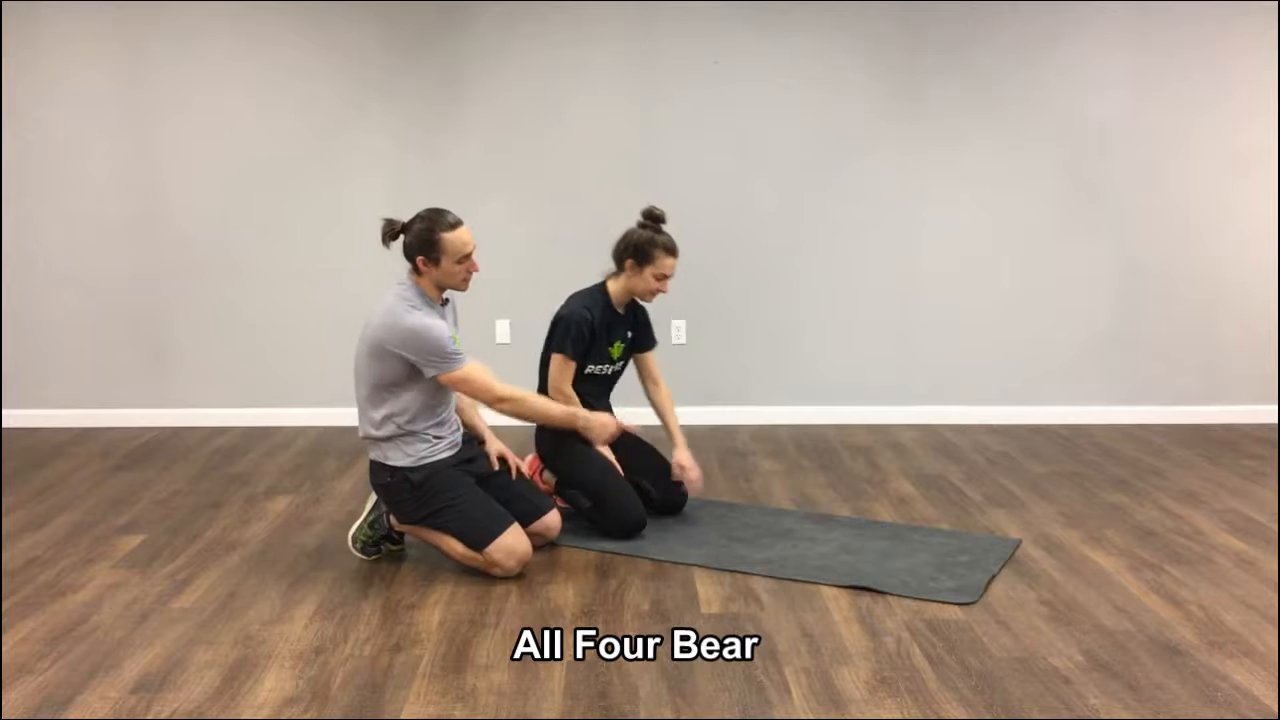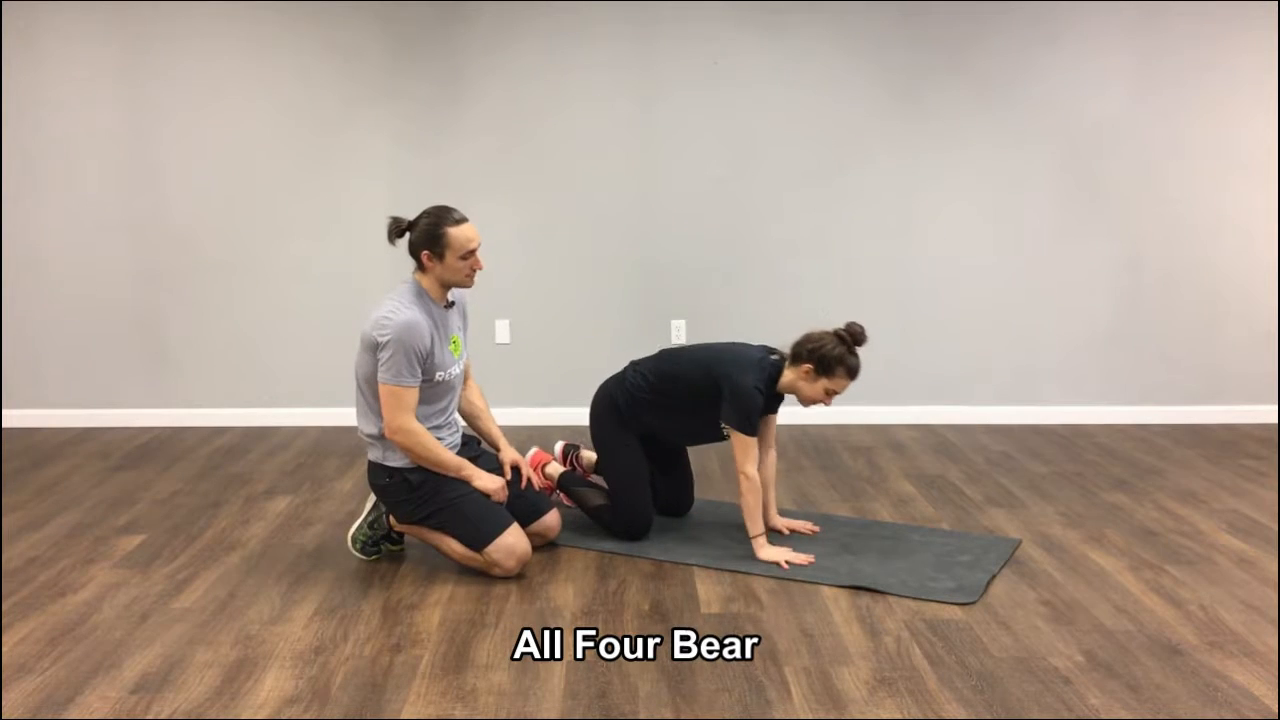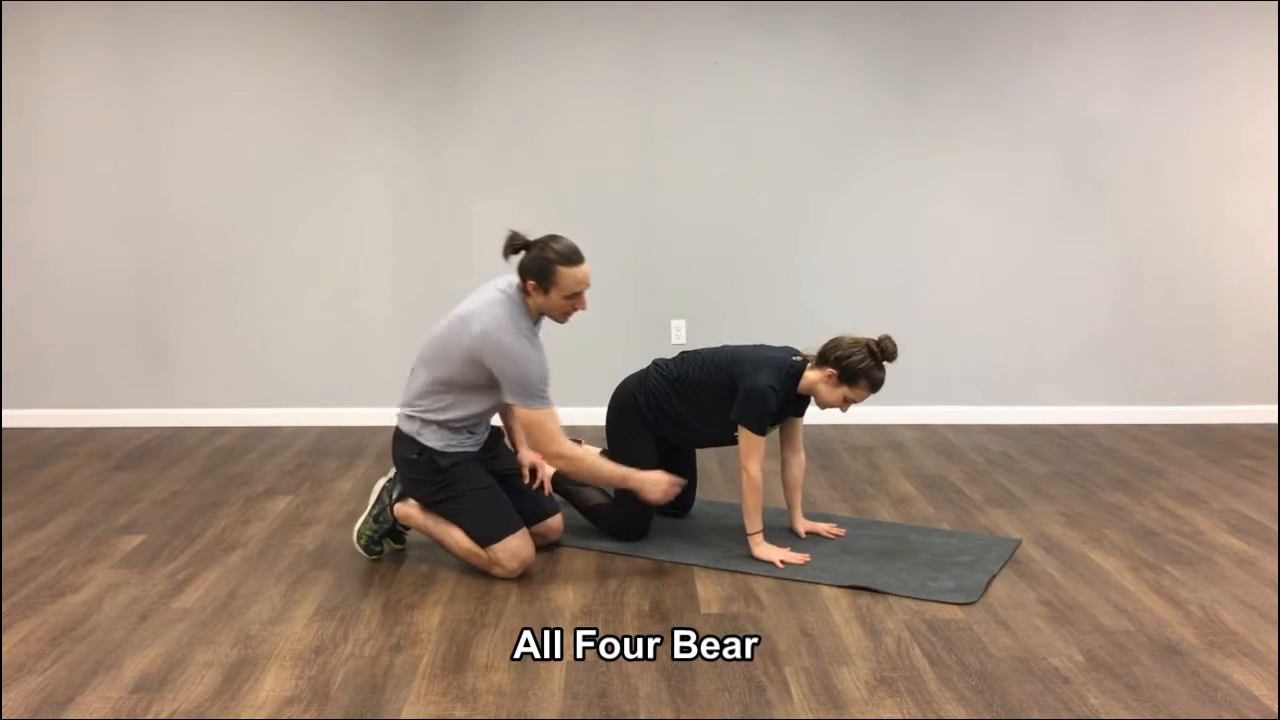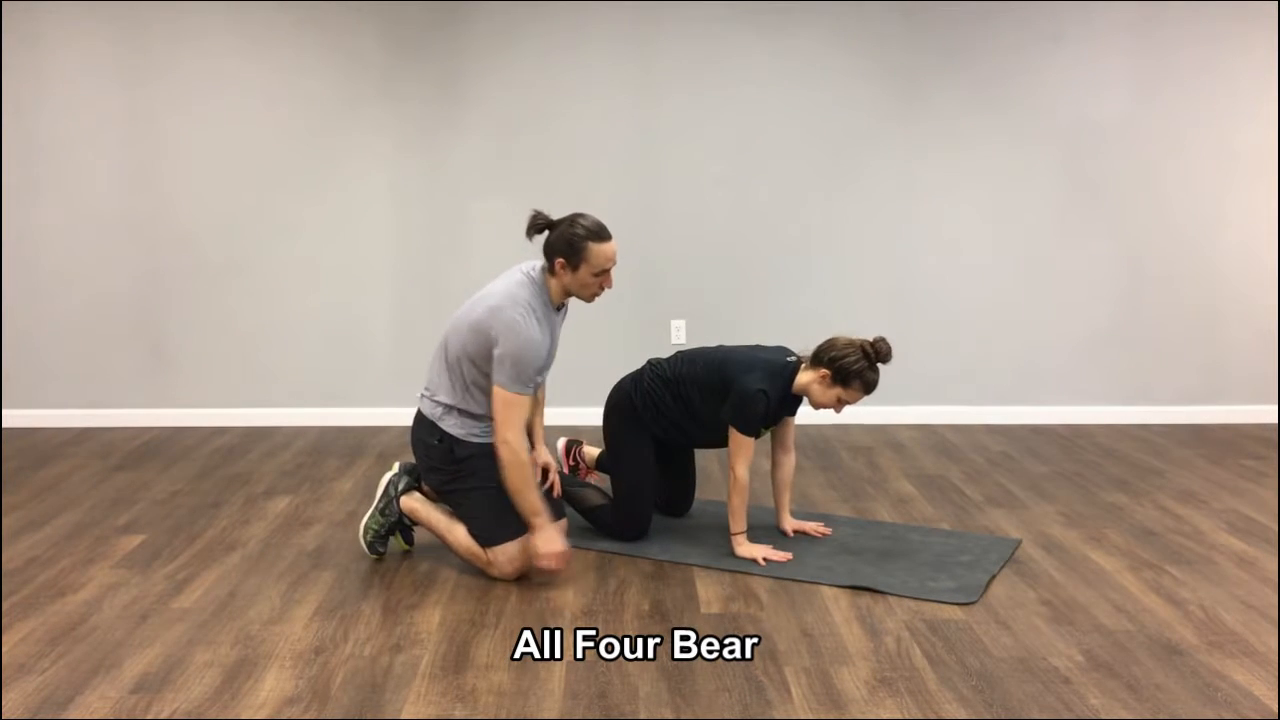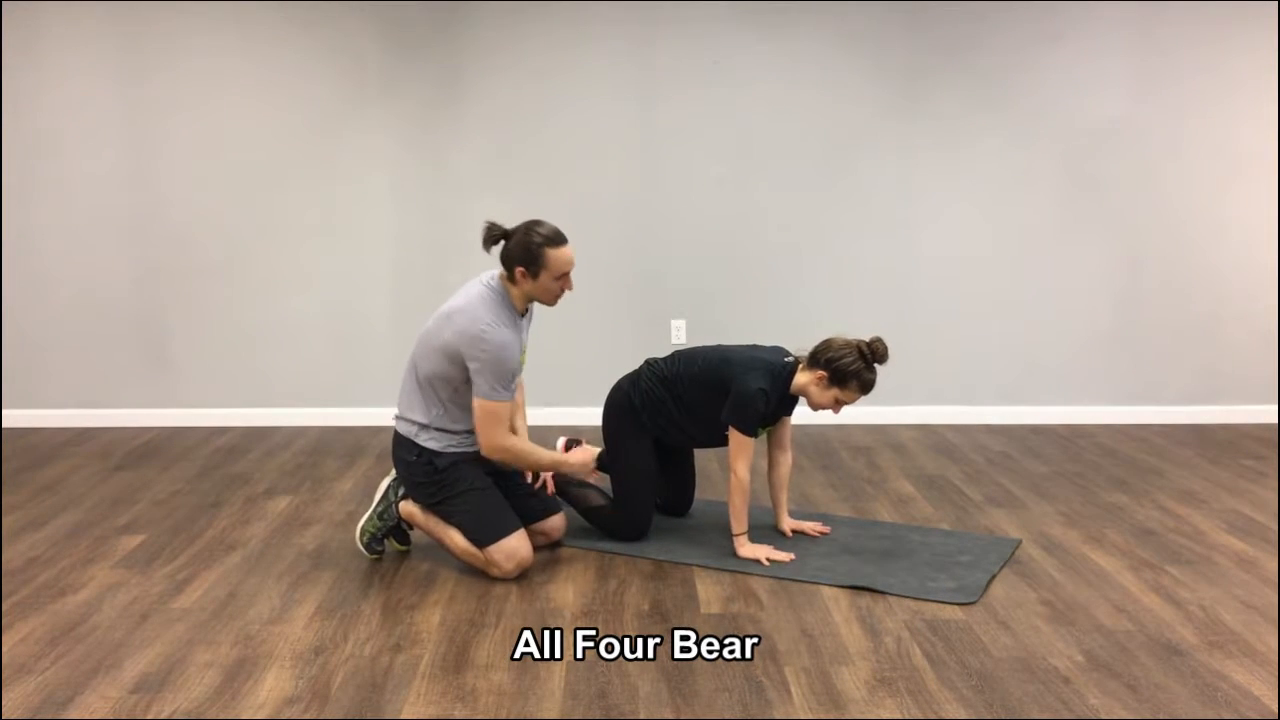
dt=1s
person 1, frame 1
left shoulder: (437, 299)
right shoulder: (412, 322)
right elbow: (499, 397)
left wrist: (486, 436)
right wrist: (582, 421)
left hip: (453, 447)
right hip: (412, 468)
left knee: (546, 526)
right knee: (511, 556)
left ankle: (426, 514)
right ankle: (397, 520)
person 1, frame 2
left shoulder: (454, 301)
right shoulder: (404, 323)
right elbow: (400, 429)
left wrist: (502, 446)
right wrist: (472, 475)
left hip: (453, 447)
right hip: (408, 469)
left knee: (547, 525)
right knee: (511, 555)
left ankle: (422, 514)
right ankle: (396, 519)
person 1, frame 3
left shoulder: (510, 292)
right shoulder: (513, 341)
right elbow: (556, 451)
left wrist: (521, 447)
right wrist: (637, 481)
left hip: (474, 435)
right hip: (433, 448)
left knee: (548, 529)
right knee: (514, 559)
left ankle: (426, 495)
right ankle: (401, 509)
person 1, frame 4
left shoulder: (549, 290)
right shoulder: (522, 324)
right elbow: (509, 441)
left wrist: (540, 445)
right wrist: (538, 525)
left hip: (493, 426)
right hip: (452, 437)
left knee: (554, 530)
right knee: (511, 561)
left ankle: (429, 485)
right ankle: (406, 502)
person 1, frame 5
left shoulder: (508, 295)
right shoulder: (492, 335)
right elbow: (495, 444)
left wrist: (526, 445)
right wrist: (566, 462)
left hip: (471, 438)
right hip: (432, 451)
left knee: (551, 527)
right knee: (513, 558)
left ankle: (433, 499)
right ankle: (404, 507)
person 2, frame 1
left shoulder: (636, 316)
right shoulder: (580, 314)
left elbow: (654, 383)
right elbow: (558, 390)
left wrist: (680, 446)
right wrist: (597, 445)
right hip: (563, 433)
left knee: (672, 498)
right knee: (627, 520)
left ankle: (586, 475)
right ankle: (549, 479)
person 2, frame 2
left shoulder: (773, 374)
right shoulder: (747, 383)
left elbow: (766, 451)
right elbow: (747, 471)
left wrist: (772, 516)
right wrist: (760, 544)
left hip: (653, 416)
right hip: (617, 411)
left knee: (677, 505)
right knee: (633, 524)
left ankle: (580, 459)
right ankle: (550, 469)
person 2, frame 3
left shoulder: (798, 377)
right shoulder: (765, 385)
left elbow: (793, 453)
right elbow: (750, 469)
left wrist: (798, 518)
right wrist: (757, 543)
left hip: (668, 416)
right hip: (637, 409)
left knee: (678, 506)
right knee: (631, 526)
right ankle: (549, 476)
person 2, frame 4
left shoulder: (792, 375)
right shoulder: (756, 387)
left elbow: (784, 452)
right elbow: (738, 470)
left wrist: (785, 517)
right wrist: (740, 541)
left hip: (666, 417)
right hip: (633, 409)
left knee: (676, 505)
right knee: (630, 526)
left ankle: (583, 456)
person 2, frame 5
left shoulder: (789, 376)
right shoulder: (756, 386)
left elbow: (781, 453)
right elbow: (739, 470)
left wrist: (783, 517)
right wrist: (742, 543)
left hip: (665, 416)
right hip: (632, 409)
left knee: (677, 506)
right knee: (631, 526)
right ankle: (552, 479)
